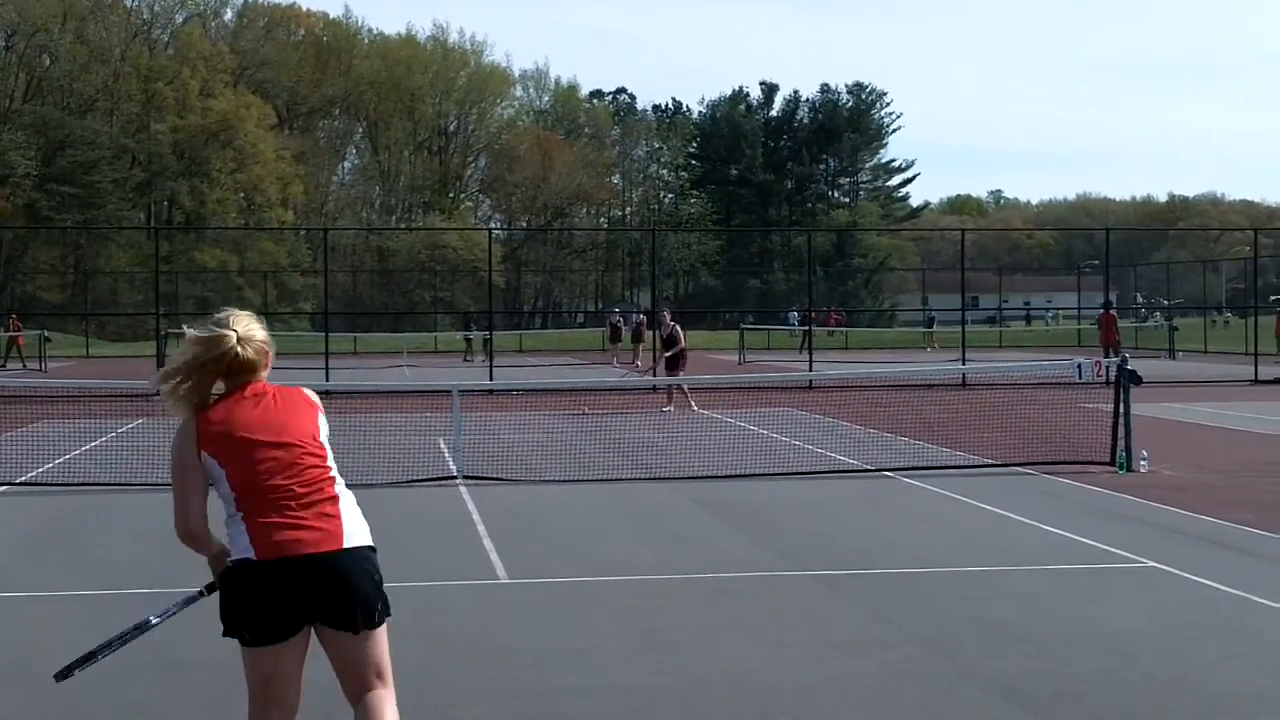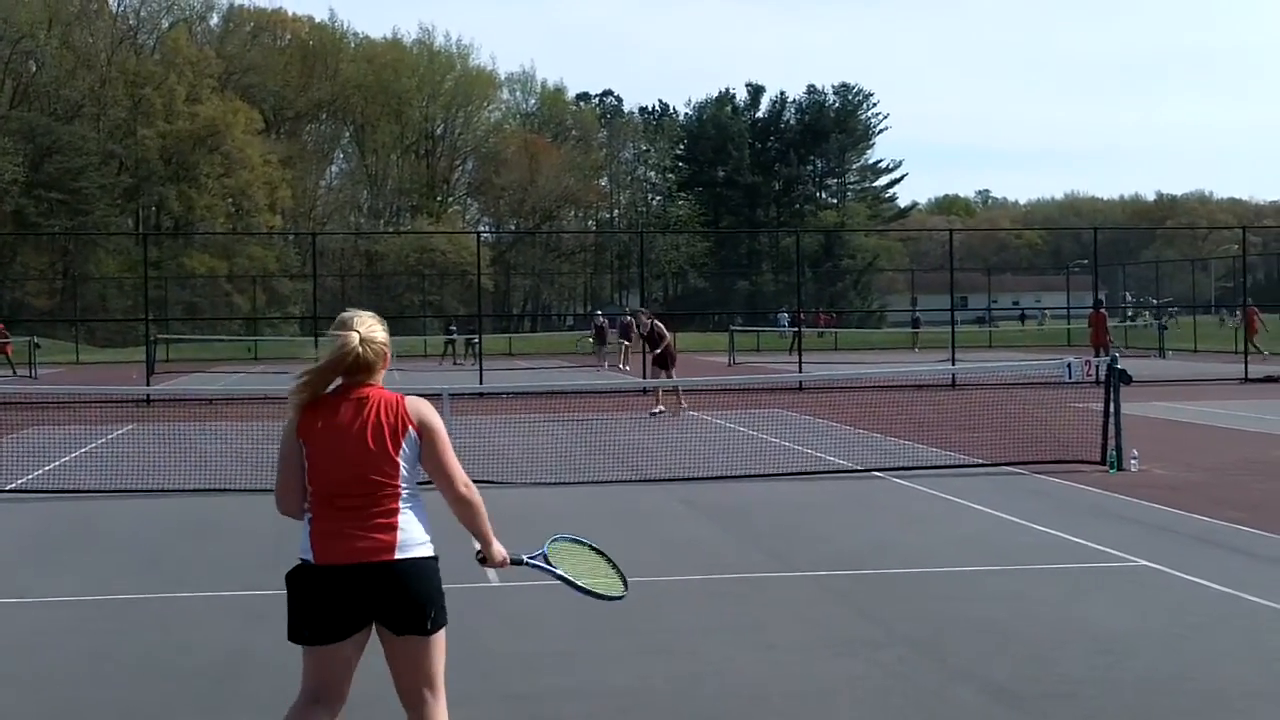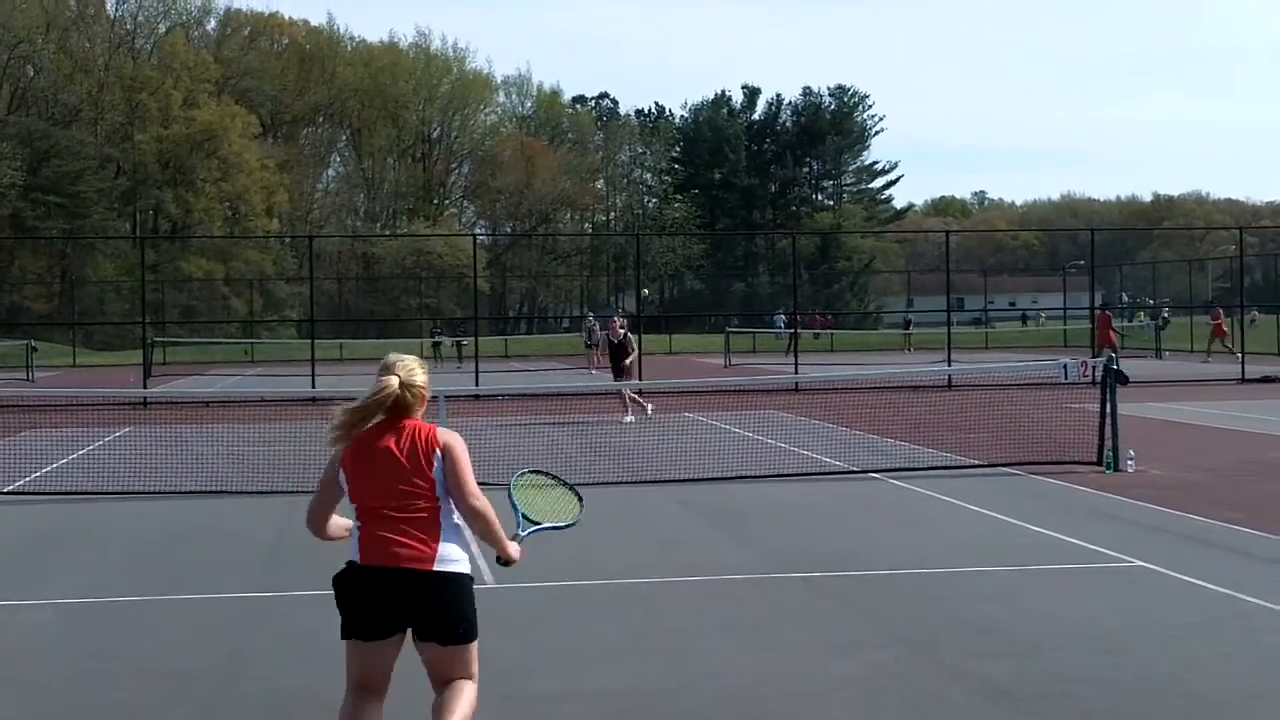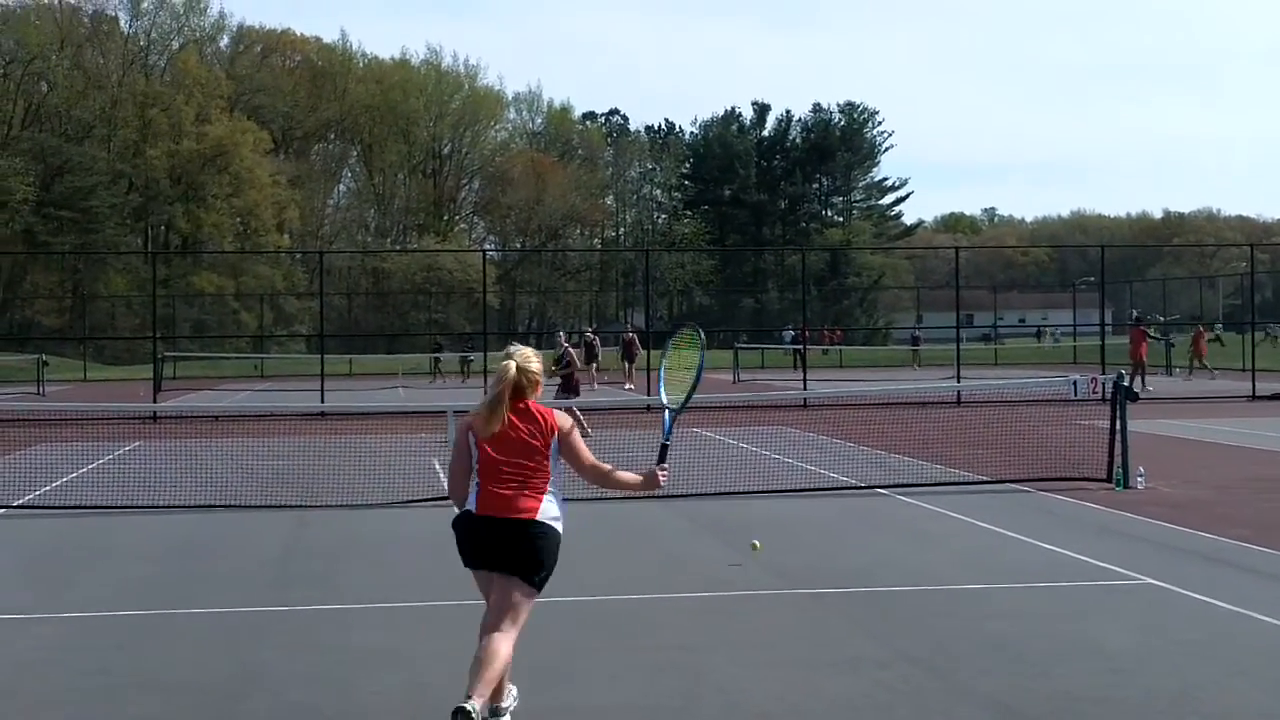
dt=0.5s
person 1, frame 1
left shoulder: (196, 430)
right shoulder: (307, 400)
left elbow: (191, 528)
left wrist: (217, 554)
left hip: (266, 571)
right hip: (345, 555)
person 1, frame 2
left shoulder: (305, 417)
right shoulder: (416, 412)
left elbow: (288, 503)
right elbow: (459, 492)
right wrist: (489, 543)
left hip: (328, 571)
right hip: (403, 566)
person 1, frame 3
left shoulder: (350, 449)
right shoulder: (444, 440)
left elbow: (318, 523)
right elbow: (471, 505)
right wrist: (505, 546)
left hip: (372, 578)
right hip: (439, 577)
right knee: (459, 681)
person 1, frame 4
left shoulder: (473, 422)
right shoulder: (555, 421)
left elbow: (457, 489)
right elbow: (593, 472)
right wrist: (643, 481)
left hip: (481, 525)
right hip: (534, 530)
left knee: (498, 611)
right knee: (504, 631)
